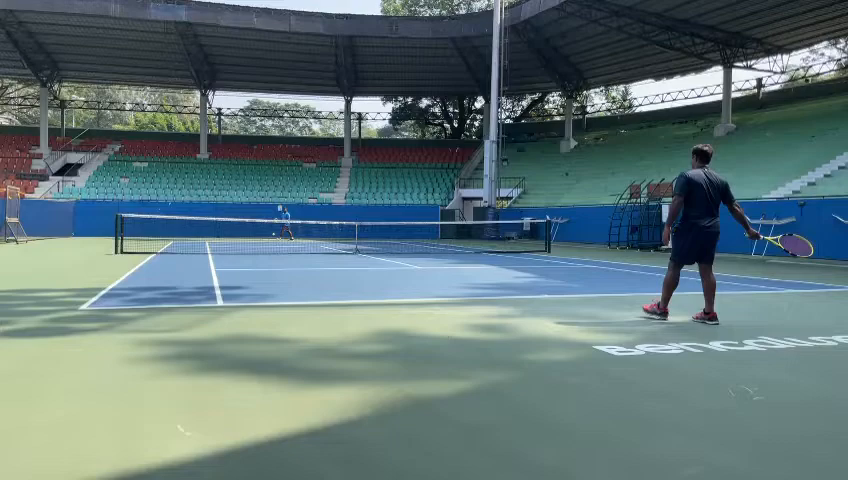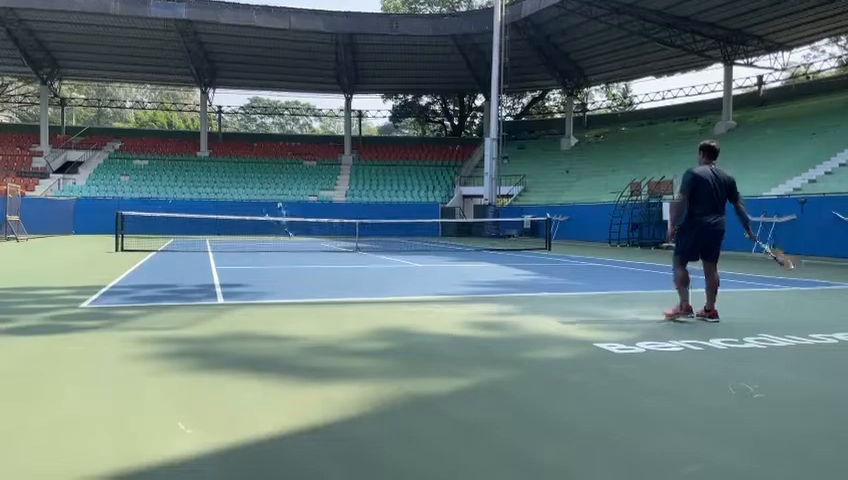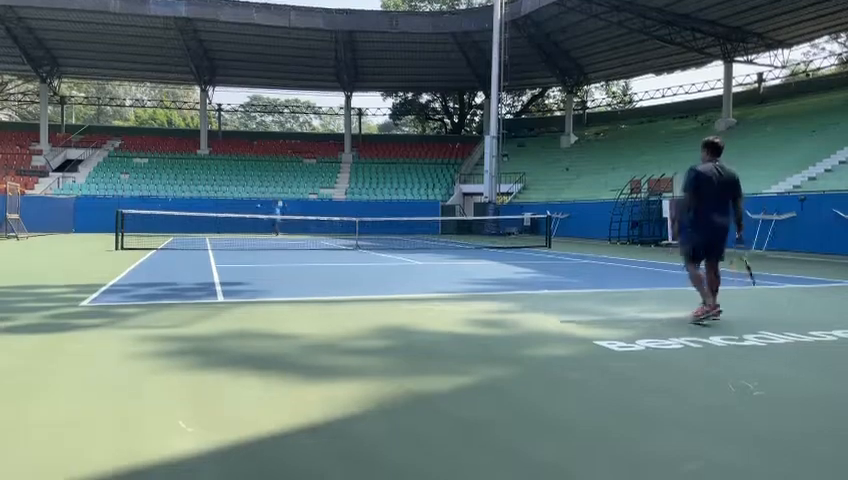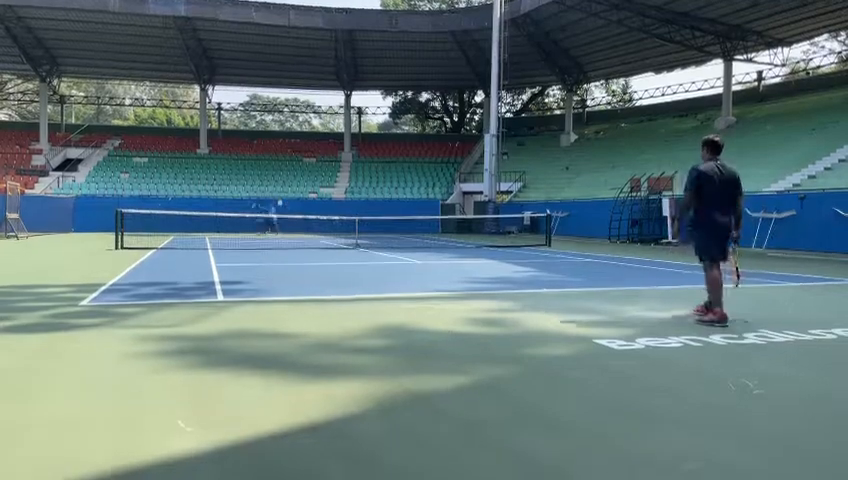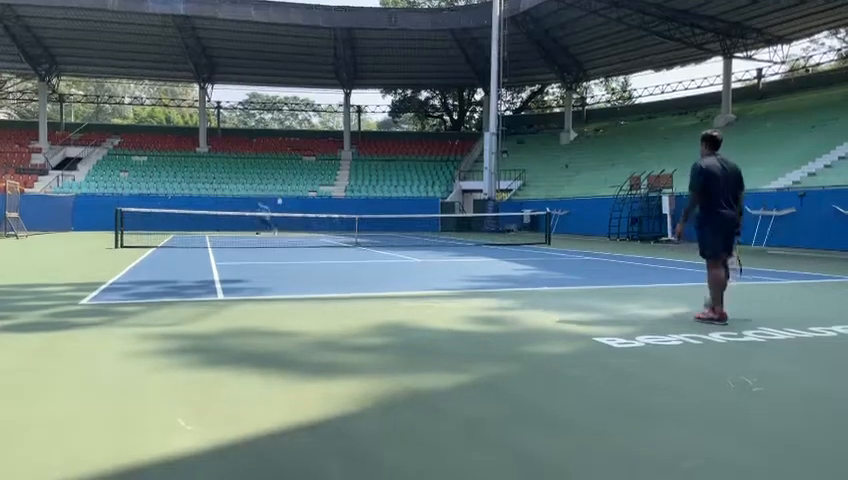
dt=0.2s
person 1, frame 1
left shoulder: (686, 177)
right shoulder: (720, 180)
left elbow: (677, 203)
right elbow: (734, 207)
left wrist: (667, 227)
right wrist: (748, 228)
left hip: (689, 229)
right hip: (711, 230)
left knee: (674, 267)
right knee: (706, 270)
left ankle: (662, 307)
right ankle: (709, 312)
person 1, frame 2
left shoulder: (692, 174)
right shoulder: (727, 178)
left elbow: (682, 201)
right elbow: (738, 206)
left wrist: (673, 224)
right wrist: (748, 228)
left hip: (694, 226)
right hip: (717, 228)
left knee: (679, 263)
right knee: (710, 268)
left ankle: (684, 305)
right ankle: (710, 309)
person 1, frame 3
left shoulder: (696, 171)
right shoulder: (731, 175)
left elbow: (687, 200)
right elbow: (738, 205)
left wrist: (680, 220)
right wrist: (739, 229)
left hip: (700, 225)
right hip: (721, 226)
left knee: (692, 264)
right knee: (712, 265)
left ankle: (709, 304)
right ankle: (710, 304)
person 1, frame 4
left shoulder: (698, 170)
right shoulder: (732, 172)
left elbow: (689, 199)
right elbow: (738, 203)
left wrist: (679, 218)
right wrist: (737, 228)
left hip: (704, 225)
right hip: (724, 225)
left knee: (710, 266)
right knee: (715, 265)
left ankle: (718, 313)
right ankle: (711, 305)
person 1, frame 5
left shoulder: (701, 166)
right shoulder: (733, 167)
left elbow: (694, 197)
right elbow: (740, 196)
left wrist: (682, 222)
right wrist: (738, 220)
left hip: (711, 221)
right hip: (731, 220)
left knee: (714, 264)
right knee: (723, 262)
left ankle: (717, 311)
right ankle: (716, 303)
